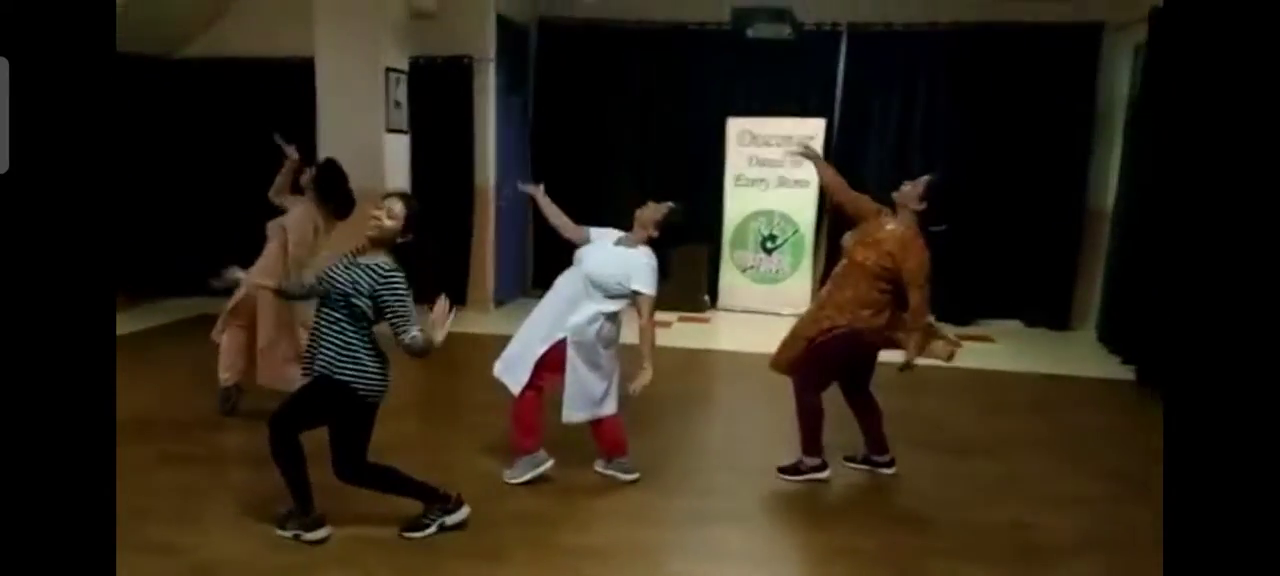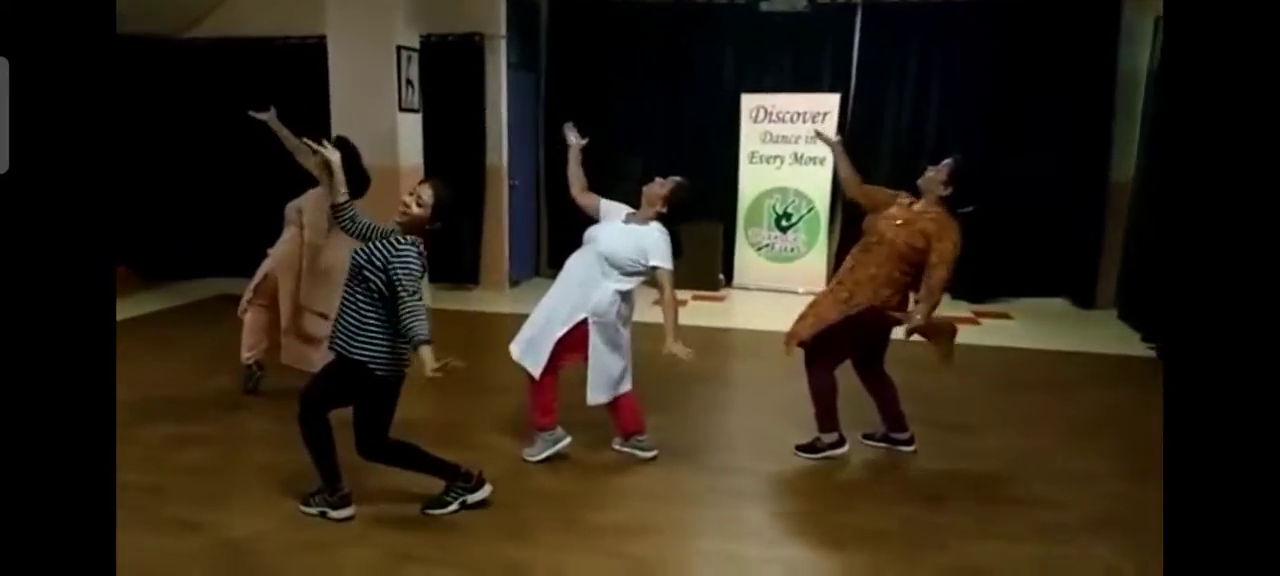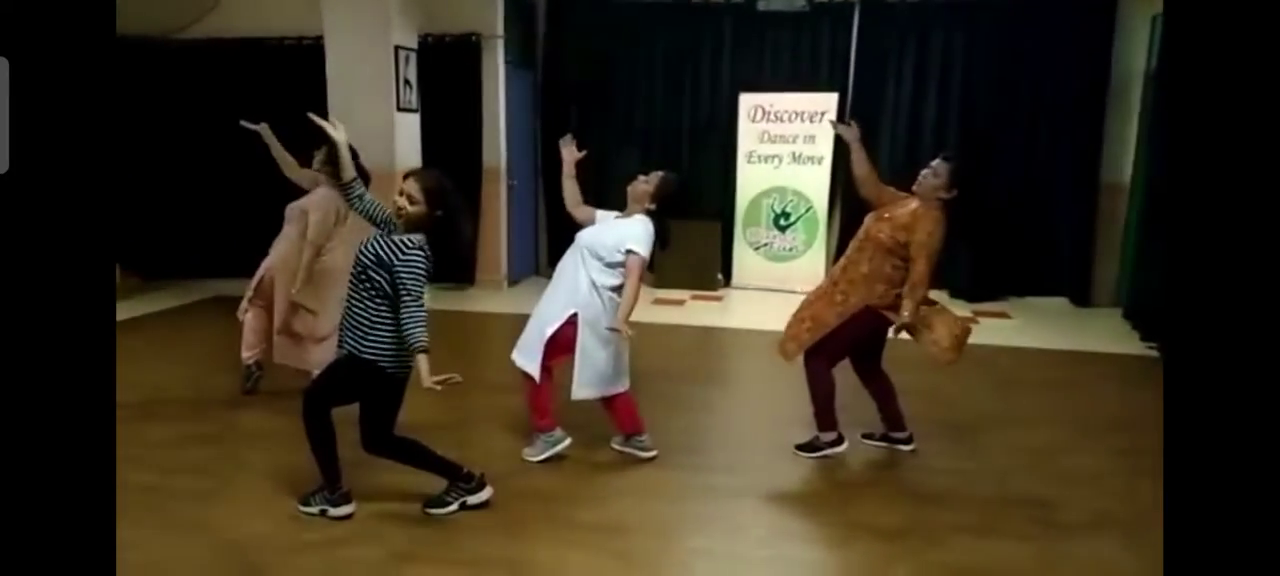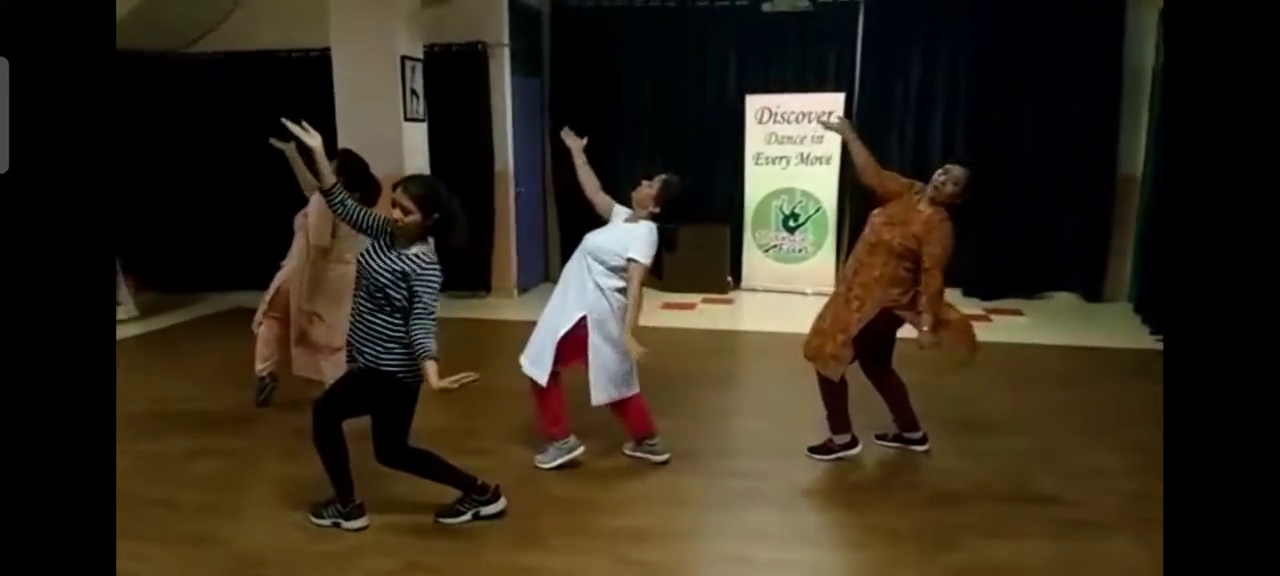
dt=0.7s
person 1, frame 1
left shoulder: (389, 276)
right shoulder: (352, 259)
left elbow: (405, 331)
right elbow: (311, 288)
left wrist: (428, 340)
right wrist: (258, 282)
left hip: (352, 377)
right hip: (341, 374)
left knee: (282, 424)
right knee: (352, 467)
left ankle: (306, 517)
right ankle: (443, 503)
person 1, frame 2
left shoulder: (406, 250)
right shoulder: (392, 236)
left elbow: (411, 303)
right elbow: (348, 222)
left wrist: (426, 357)
right wrist: (336, 166)
left hip: (370, 357)
right hip: (368, 355)
left knee: (311, 403)
right knee: (373, 444)
left ankle: (334, 495)
right ankle: (464, 479)
person 1, frame 3
left shoulder: (410, 248)
right shoulder: (395, 227)
left elbow: (412, 308)
right elbow: (357, 198)
left wrist: (423, 368)
right wrist: (342, 145)
left hip: (376, 355)
right hip: (376, 353)
left knee: (315, 401)
right knee: (378, 438)
left ankle: (334, 494)
right ankle: (467, 482)
person 1, frame 4
left shoulder: (424, 263)
right shoulder: (386, 233)
left elbow: (422, 321)
right elbow: (342, 207)
left wrist: (433, 374)
right wrist: (318, 153)
left hip: (391, 367)
right hip: (376, 362)
left knee: (325, 413)
right knee: (392, 450)
left ankle: (346, 506)
right ankle: (479, 493)
person 2, frame 1
left shoulder: (910, 242)
right shoulder: (879, 219)
left elbow: (918, 296)
right elbow: (842, 194)
left wrist: (914, 344)
right wrist: (816, 160)
left hip: (855, 327)
right hip: (849, 322)
left knee: (806, 381)
right knee: (855, 389)
left ankle: (813, 462)
right ankle: (880, 456)
person 2, frame 2
left shoulder: (943, 226)
right shoulder: (900, 202)
left elbow: (938, 274)
right elbow: (856, 190)
left wrist: (922, 314)
right wrist: (836, 149)
left hip: (871, 306)
right hip: (859, 299)
left knee: (817, 359)
right knee: (870, 367)
left ankle: (830, 438)
right ankle: (899, 433)
person 2, frame 3
left shoulder: (929, 217)
right shoulder: (906, 204)
left elbow: (921, 266)
right elbow: (870, 187)
left wrist: (909, 309)
right wrist: (854, 143)
left hip: (870, 304)
right hip: (862, 300)
left knee: (816, 357)
right knee: (867, 366)
left ankle: (829, 437)
right ankle: (898, 433)
person 2, frame 4
left shoulder: (937, 224)
right shoulder: (909, 194)
left elbow: (932, 277)
right elbow: (872, 174)
left wrist: (927, 324)
right wrist: (848, 134)
left hip: (880, 305)
right hip: (864, 298)
left knee: (827, 359)
right knee: (877, 367)
left ankle: (842, 439)
right ankle: (911, 433)
person 3, frame 1
left shoulder: (644, 262)
right shoulder: (612, 237)
left elbow: (646, 318)
right elbow: (568, 229)
left wrist: (646, 367)
right wrist: (539, 196)
left hip: (578, 333)
right hip: (560, 322)
left knee: (525, 382)
right knee: (596, 397)
left ankle: (530, 455)
right ankle: (617, 459)
person 3, frame 2
left shoulder: (655, 237)
right shoulder: (618, 214)
left elbow: (667, 290)
right elbow: (579, 193)
left wrist: (672, 338)
right wrist: (574, 149)
left hip: (594, 313)
right hip: (573, 303)
left knee: (539, 361)
right knee: (611, 375)
left ankle: (548, 432)
right ankle: (635, 436)
person 3, frame 3
left shoulder: (640, 227)
right shoulder: (612, 219)
left elbow: (633, 275)
right elbow: (575, 208)
left wrist: (622, 318)
right wrist: (568, 165)
left hip: (584, 309)
right hip: (573, 304)
left knee: (534, 362)
right knee: (606, 375)
left ankle: (549, 434)
right ankle: (635, 436)
person 3, frame 4
left shoulder: (644, 232)
right shoulder: (622, 218)
left elbow: (635, 284)
right elbow: (593, 192)
left wrist: (629, 333)
right wrist: (577, 152)
left hip: (589, 314)
right hip: (580, 308)
left knee: (543, 368)
right knee: (615, 380)
left ankle: (561, 441)
right ankle: (647, 441)
person 4, frame 1
left shoulder: (303, 214)
right shoulder: (316, 210)
left elbow: (296, 262)
right elbow: (276, 196)
right wrist: (291, 162)
left hip: (272, 284)
left knee: (236, 326)
right knee: (293, 345)
left ankle: (229, 387)
person 4, frame 2
left shoulder: (317, 198)
left elbow: (312, 245)
right elbow: (303, 155)
left wrist: (307, 291)
right wrist: (274, 124)
left hip: (293, 264)
right hip: (331, 269)
left knee: (258, 305)
right knee: (320, 323)
left ankle: (252, 365)
person 4, frame 3
left shoulder: (324, 198)
right shoulder: (324, 187)
left elbow: (314, 246)
right elbow: (291, 169)
left wrist: (298, 288)
right wrist: (266, 134)
left hip: (293, 268)
right hip: (330, 272)
left knee: (258, 306)
right knee: (320, 323)
left ankle: (252, 364)
person 4, frame 4
left shoulder: (322, 204)
left elbow: (317, 252)
right elbow: (311, 188)
left wrist: (307, 295)
right wrist: (291, 154)
left hip: (313, 280)
right hip: (342, 281)
left knee: (272, 318)
right knee: (332, 336)
left ankle: (265, 376)
